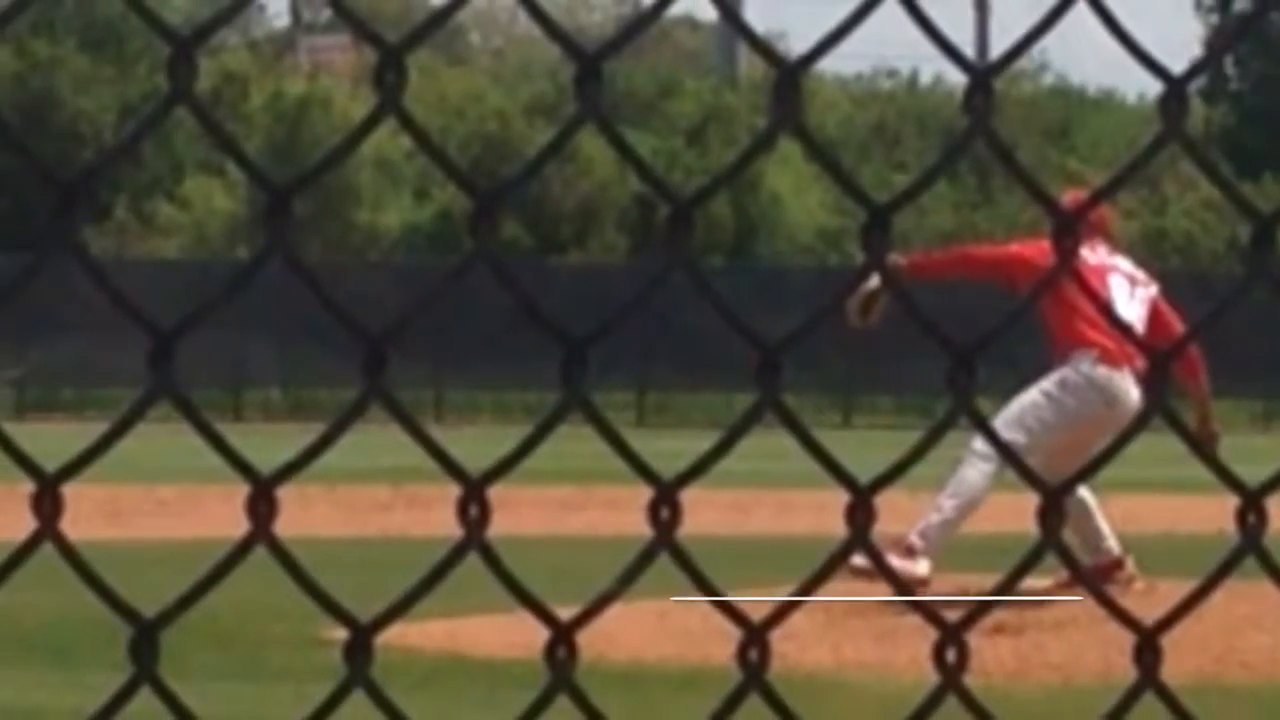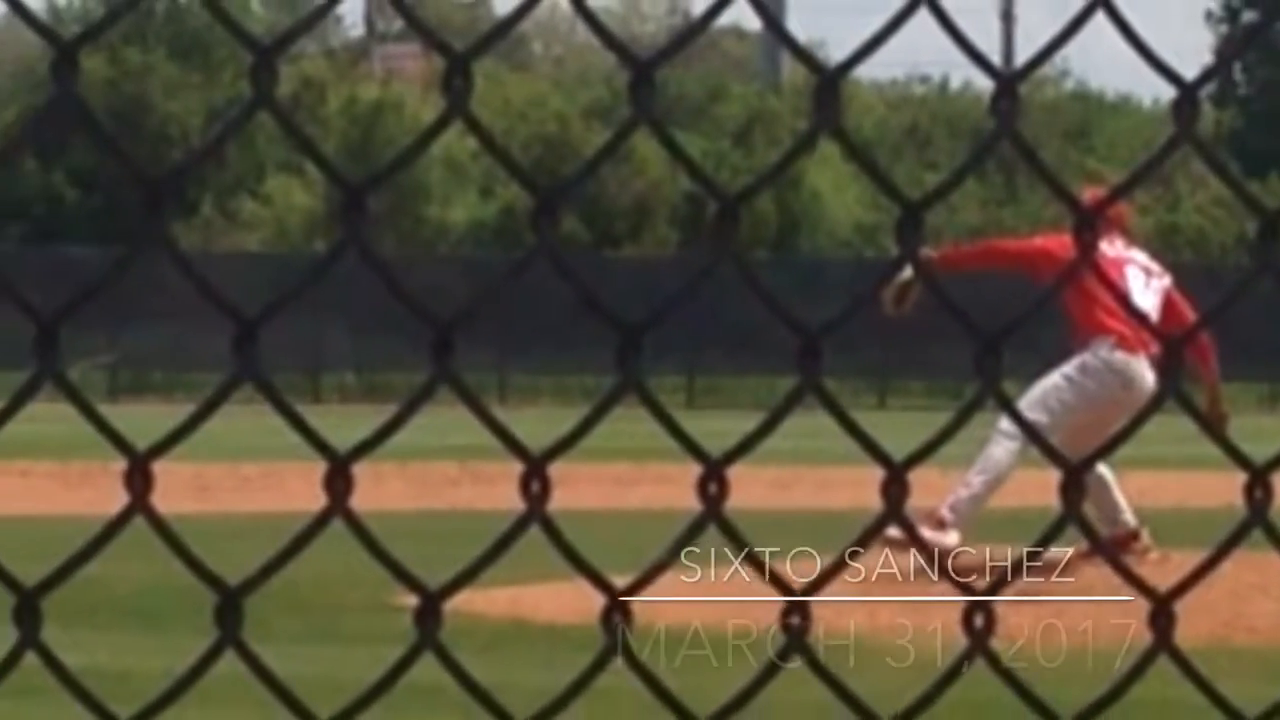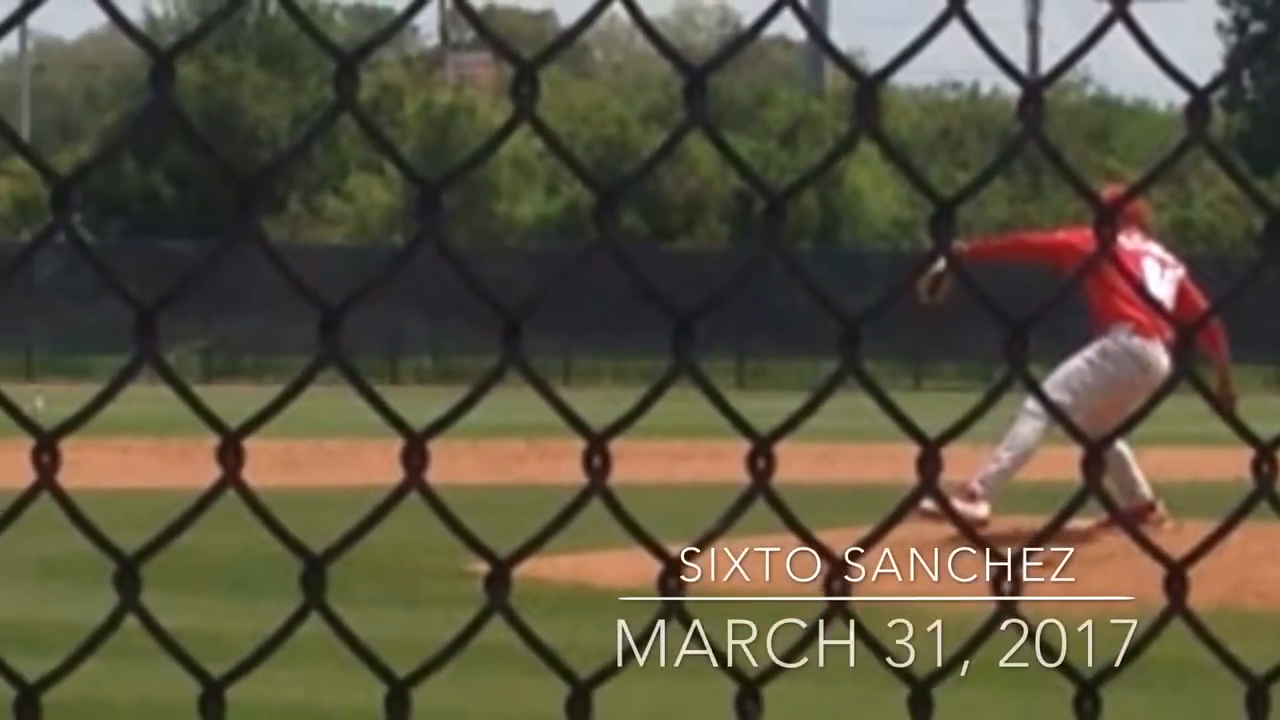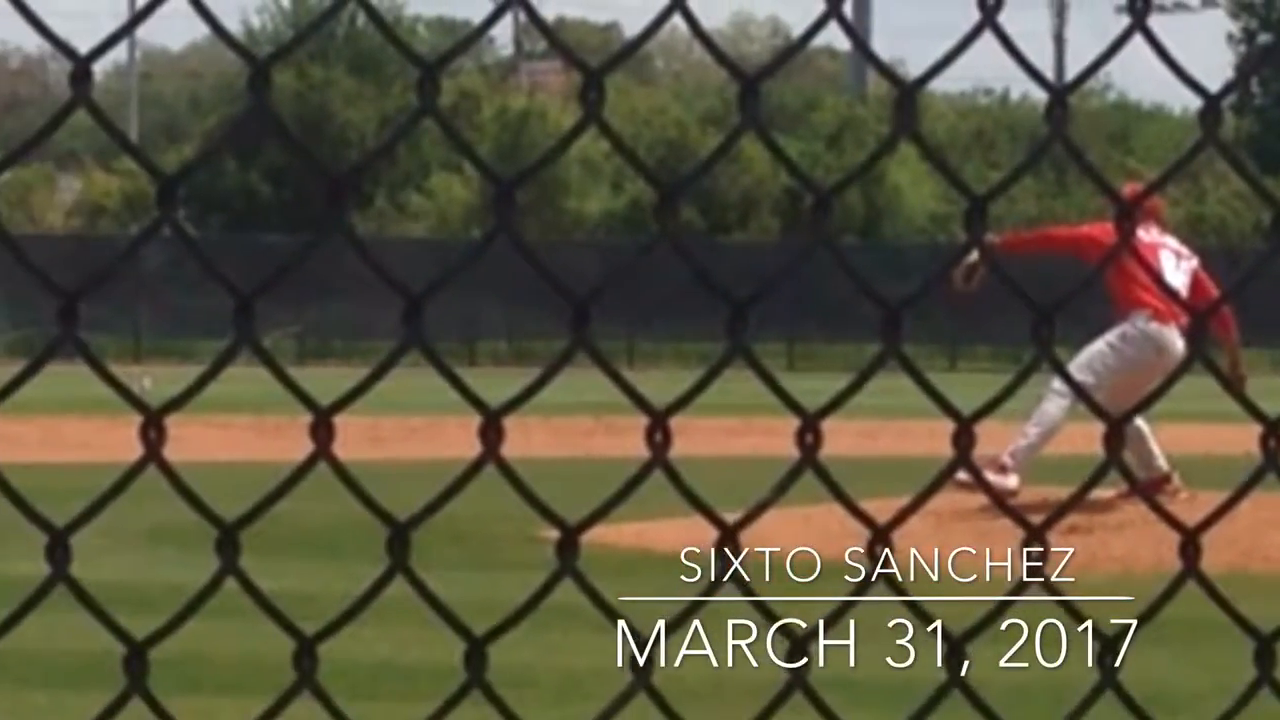
dt=0.7s
person 1, frame 1
left shoulder: (1058, 257)
right shoulder: (1139, 278)
left elbow: (980, 259)
right elbow: (1183, 346)
right wrist: (1204, 415)
left hip: (1090, 375)
right hip: (1128, 394)
left knee: (989, 448)
right knee: (1054, 470)
right ankle: (1108, 560)
person 1, frame 2
left shoulder: (1079, 249)
right shoulder: (1154, 270)
left elbow: (1006, 252)
right elbow: (1195, 333)
left wrist: (936, 260)
right wrist: (1214, 396)
left hip: (1107, 359)
right hip: (1143, 378)
left knee: (1014, 427)
right knee: (1075, 449)
left ankle: (945, 524)
right ankle: (1125, 532)
person 1, frame 3
left shoulder: (1099, 242)
right shoulder: (1169, 262)
left elbow: (1032, 245)
right elbow: (1206, 320)
left wrist: (966, 252)
right wrist: (1224, 379)
left hip: (1126, 345)
right hip: (1158, 361)
left knee: (1040, 407)
right knee: (1095, 427)
left ankle: (976, 496)
right ankle: (1142, 504)
person 1, frame 4
left shoulder: (1119, 236)
right shoulder: (1183, 253)
left elbow: (1057, 238)
right elbow: (1217, 307)
right wrist: (1234, 361)
left hip: (1144, 329)
right hip: (1174, 344)
left knee: (1065, 386)
right knee: (1115, 405)
left ankle: (1006, 468)
right ankle: (1159, 475)
